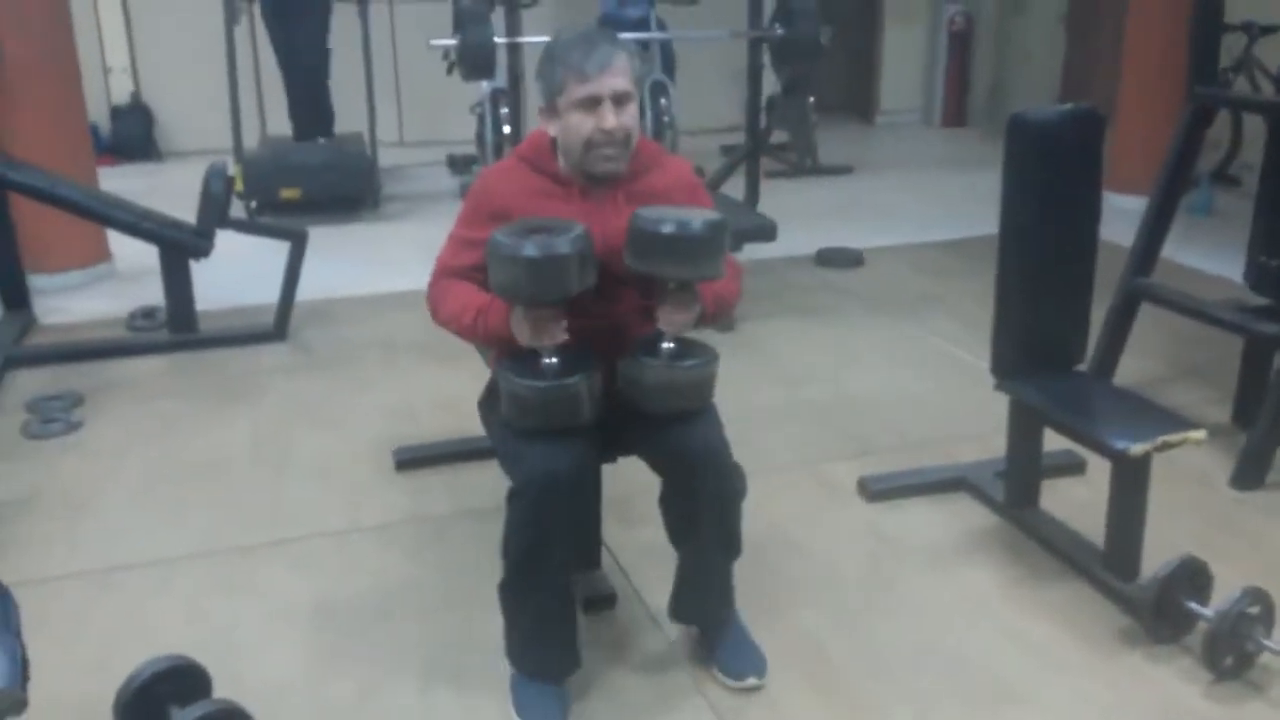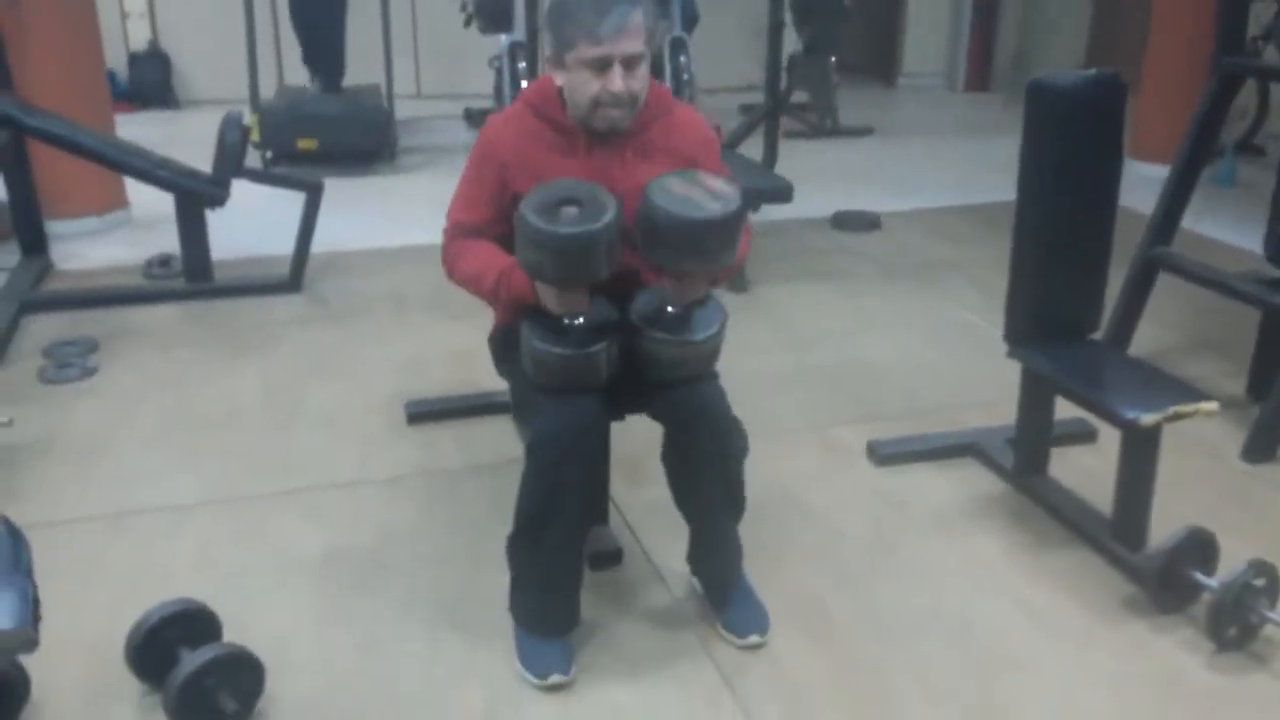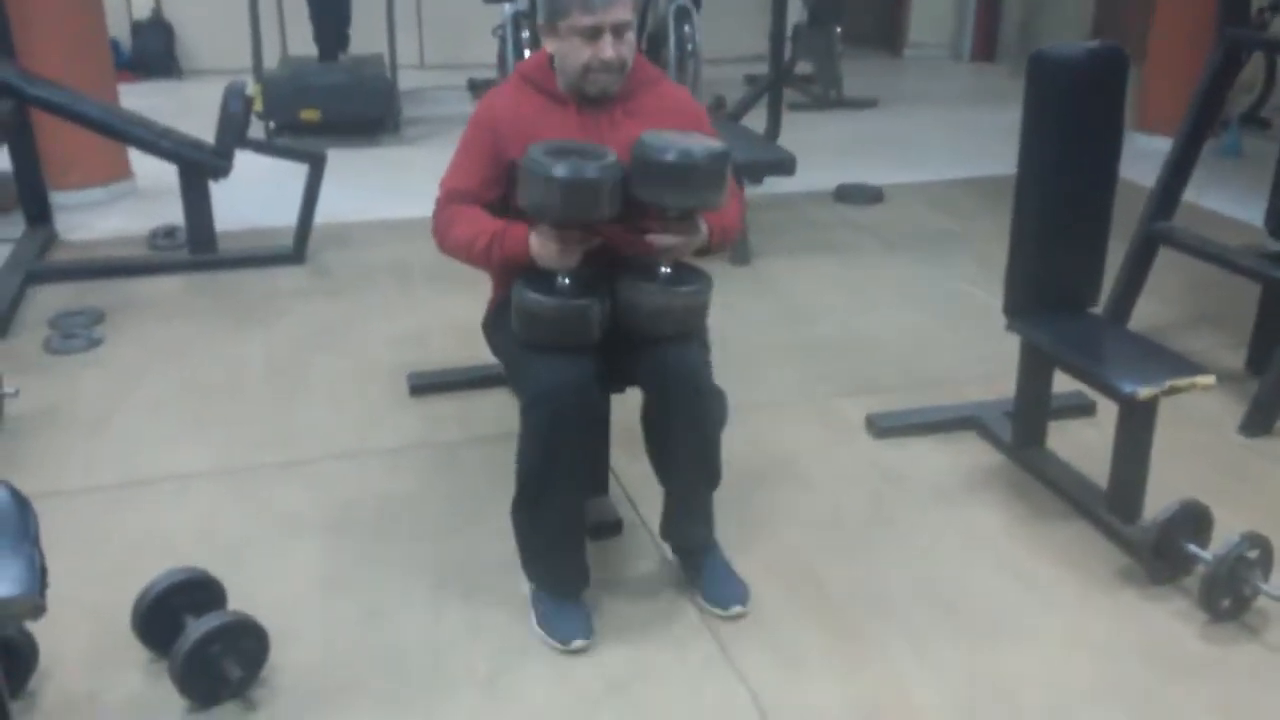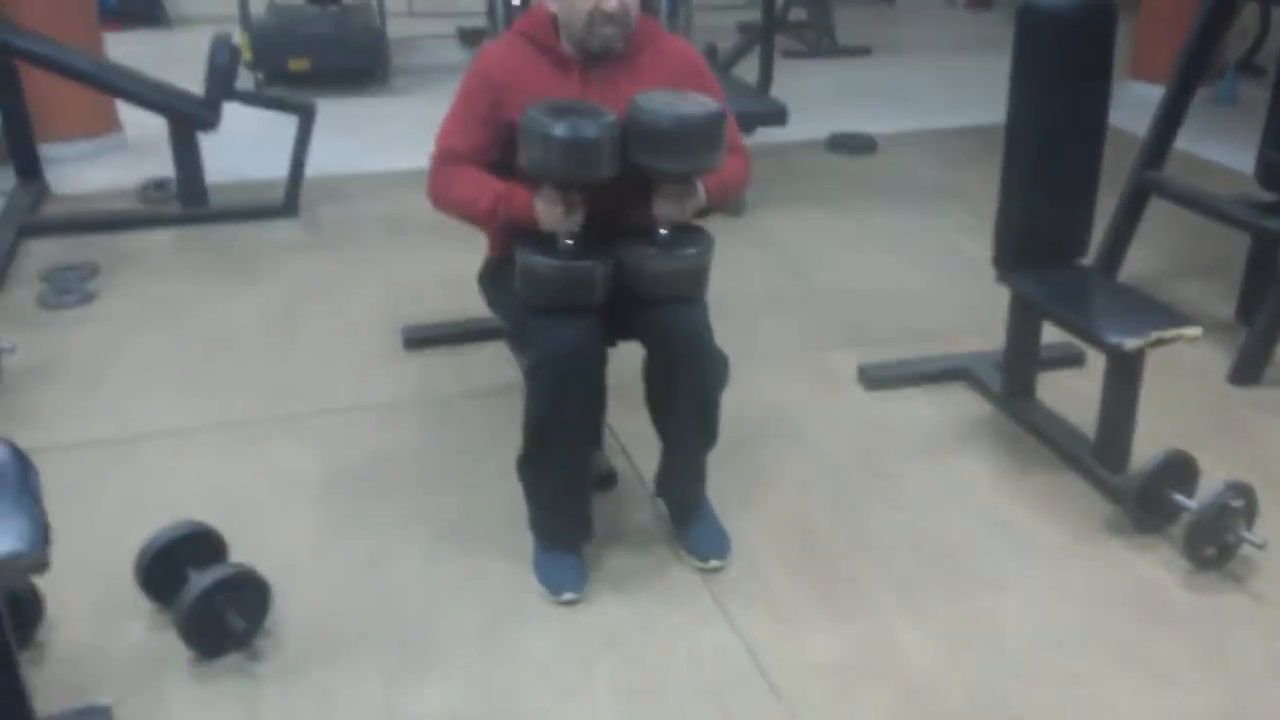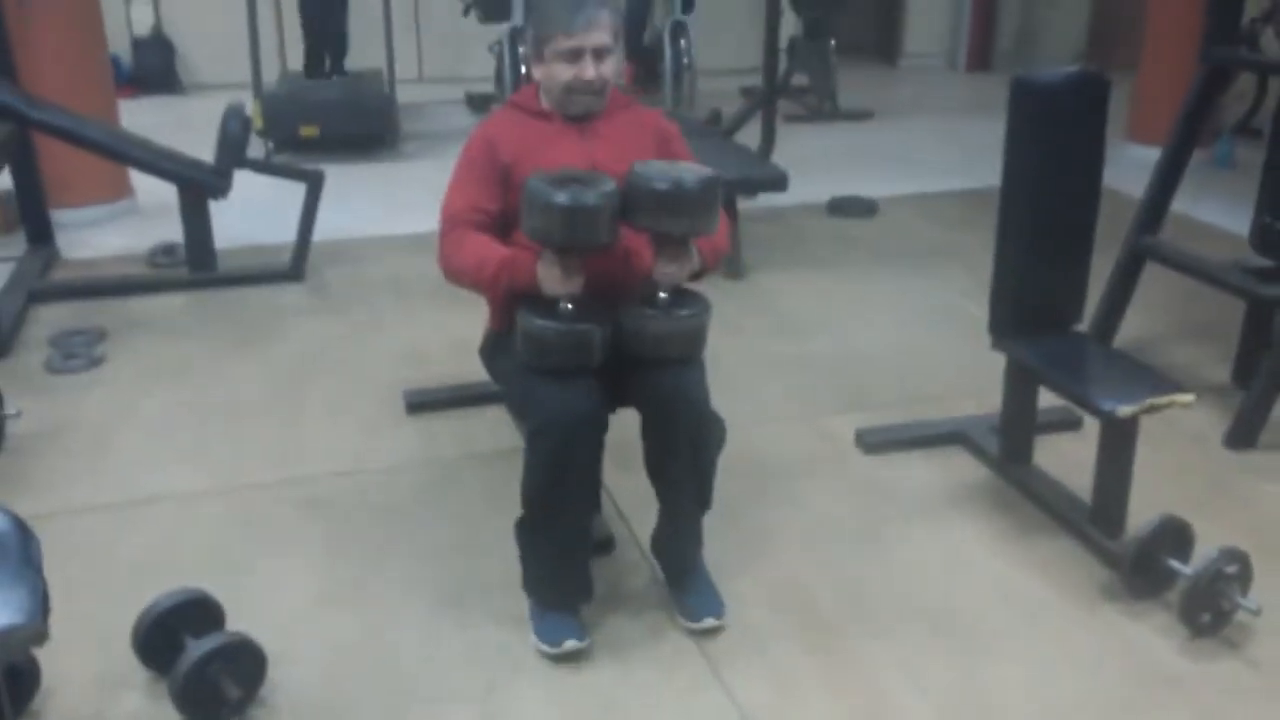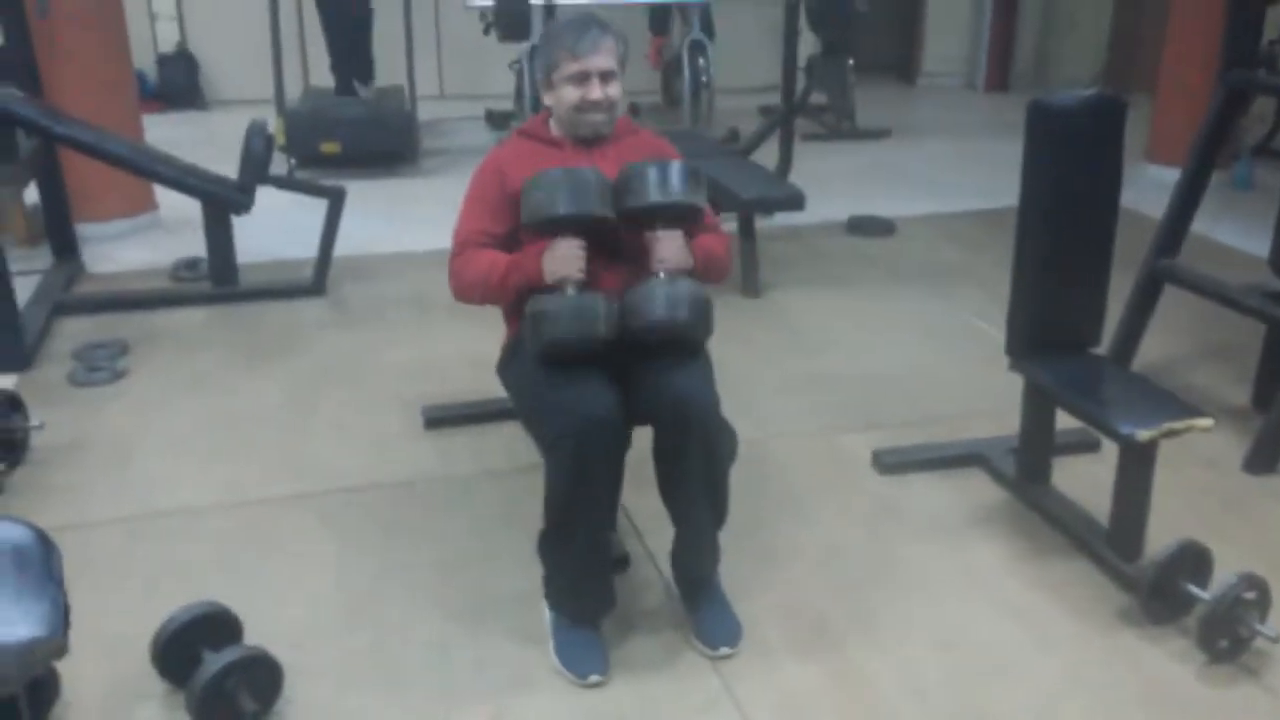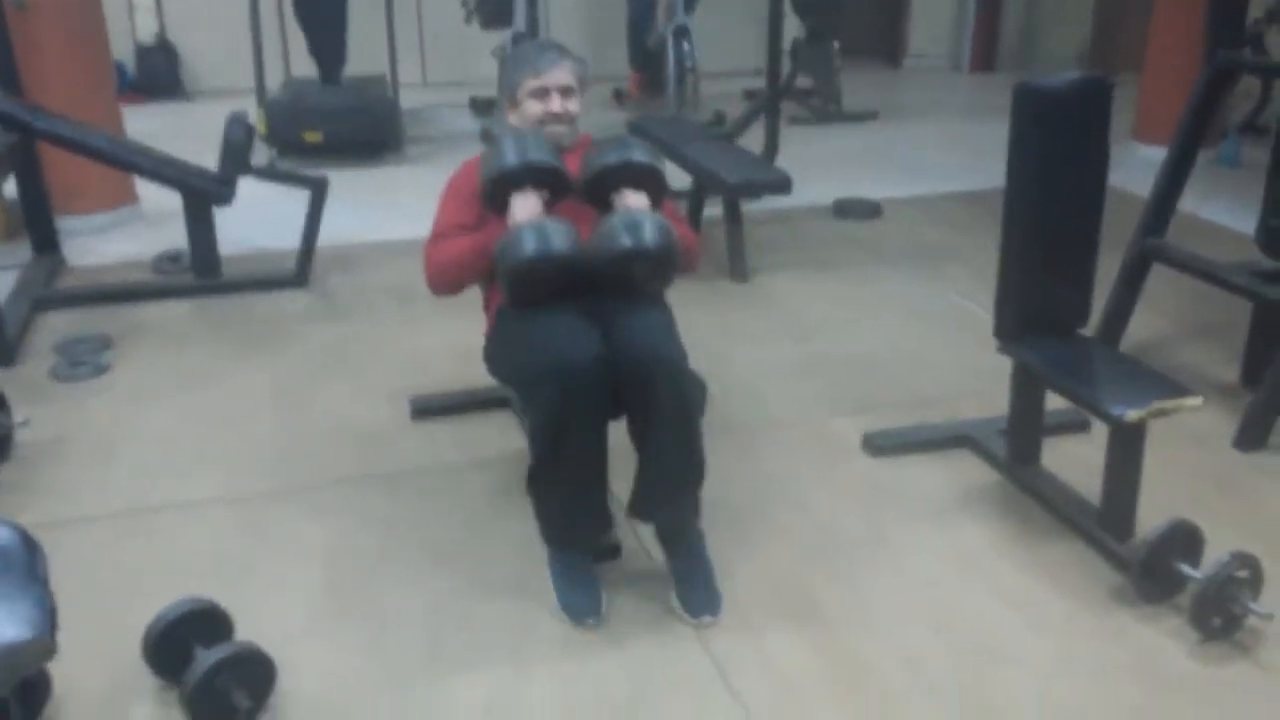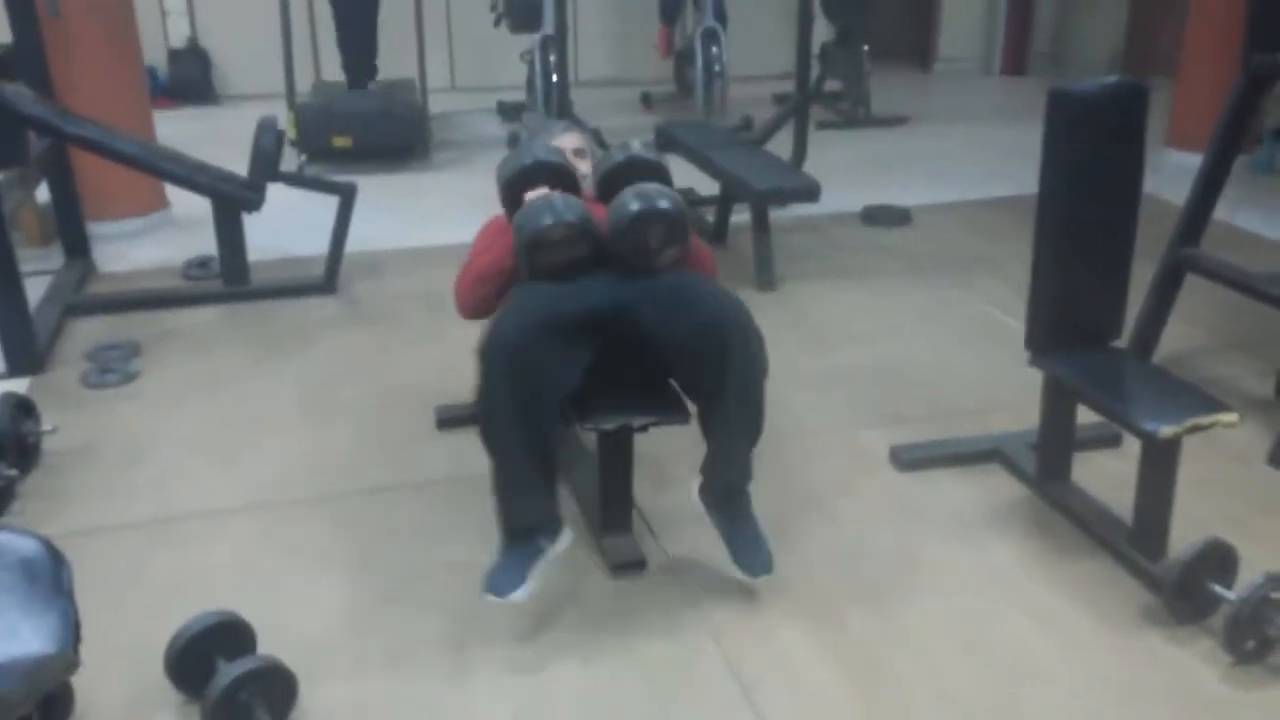
dt=0.4s
person 1, frame 1
left shoulder: (674, 180)
right shoulder: (504, 187)
left elbow: (723, 272)
right elbow: (447, 288)
left wrist: (696, 302)
right wrist: (507, 323)
left knee: (708, 462)
right knee: (549, 480)
left ankle: (713, 616)
right ankle: (538, 661)
person 1, frame 2
left shoulder: (685, 131)
right shoulder: (509, 137)
right elbow: (463, 242)
left wrist: (705, 269)
right wrist: (527, 285)
left knee: (706, 419)
right knee: (567, 433)
left ankle: (721, 573)
right ankle: (540, 613)
person 1, frame 3
left shoulder: (673, 104)
right shoulder: (505, 109)
left elbow: (727, 202)
right elbow: (452, 218)
left wrist: (700, 230)
right wrist: (525, 244)
left knee: (687, 380)
right knee: (561, 390)
left ankle: (697, 543)
right ankle: (553, 575)
person 1, frame 4
left shoulder: (676, 60)
right shoulder: (504, 65)
left elbow: (732, 155)
right elbow: (448, 174)
left wrist: (698, 192)
right wrist: (528, 206)
left knee: (688, 335)
right knee: (566, 349)
left ankle: (686, 495)
right ankle: (557, 527)
person 1, frame 5
left shoulder: (651, 128)
right shoulder: (499, 135)
left elbow: (712, 221)
right elbow: (457, 244)
left wrist: (692, 255)
right wrist: (530, 271)
left knee: (685, 400)
right knee: (565, 414)
left ankle: (682, 556)
right ankle: (553, 590)
person 1, frame 6
left shoulder: (655, 152)
right shoulder: (509, 163)
left elbow: (717, 245)
right elbow: (466, 270)
left wrist: (688, 254)
right wrist: (537, 267)
left knee: (695, 409)
right knee: (589, 423)
left ankle: (698, 575)
right ankle: (573, 603)
person 1, frame 7
right shoulder: (480, 174)
left elbow: (687, 247)
right elbow: (440, 270)
right wrist: (507, 232)
left hip: (619, 292)
right hip: (533, 305)
left knee: (661, 364)
right knee: (572, 365)
left ankle: (680, 531)
right ankle: (569, 545)
person 1, frame 8
right shoulder: (510, 224)
left elbow: (705, 275)
right elbow: (470, 300)
left knee: (732, 330)
right knee: (509, 346)
left ankle: (728, 495)
right ankle: (531, 529)
